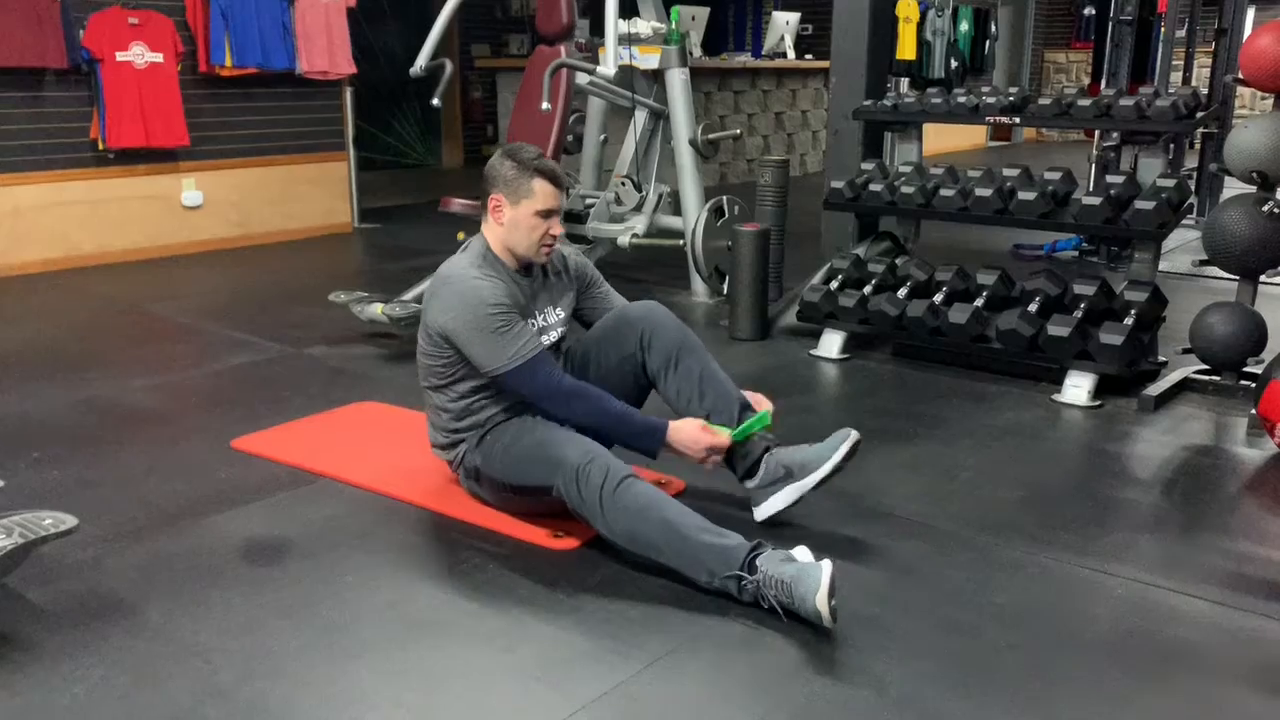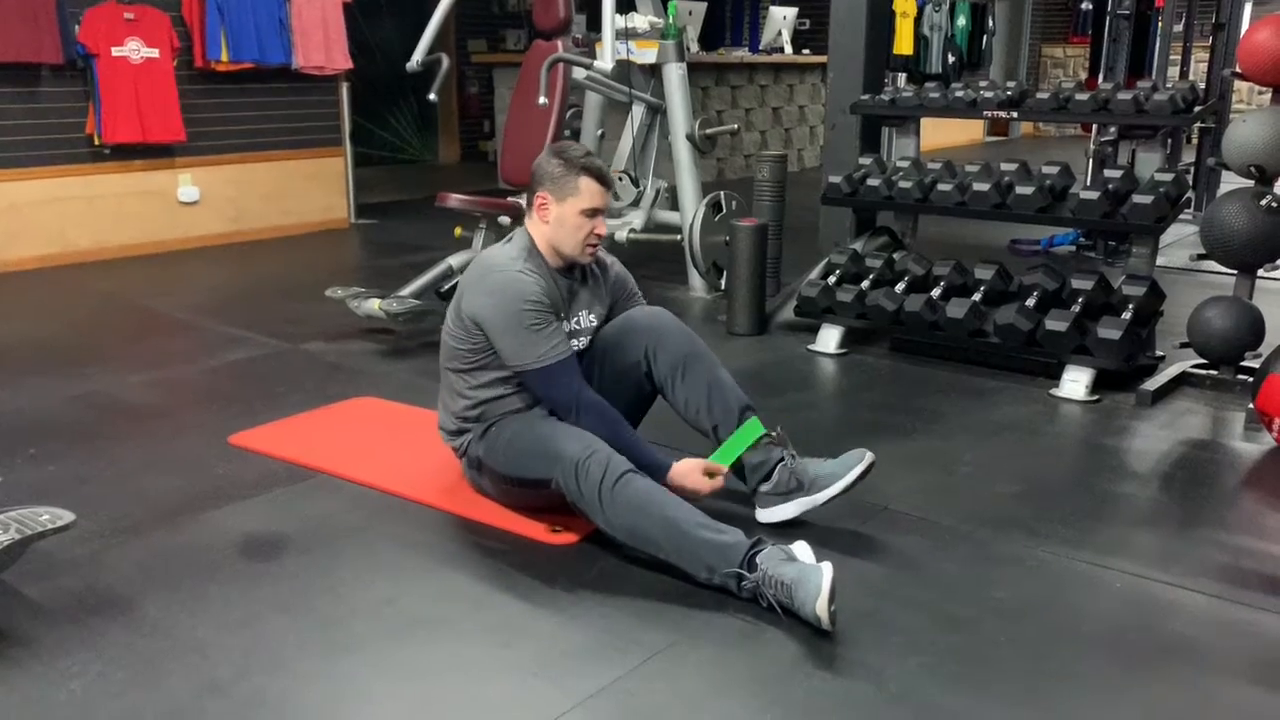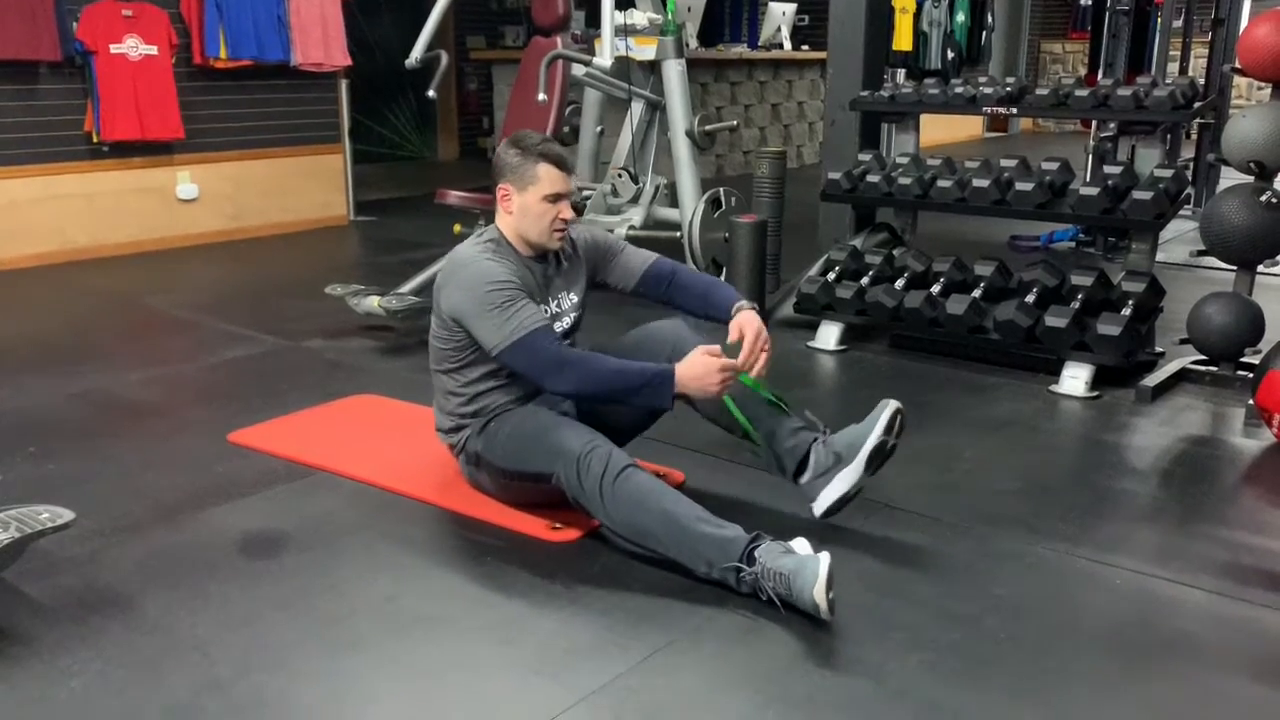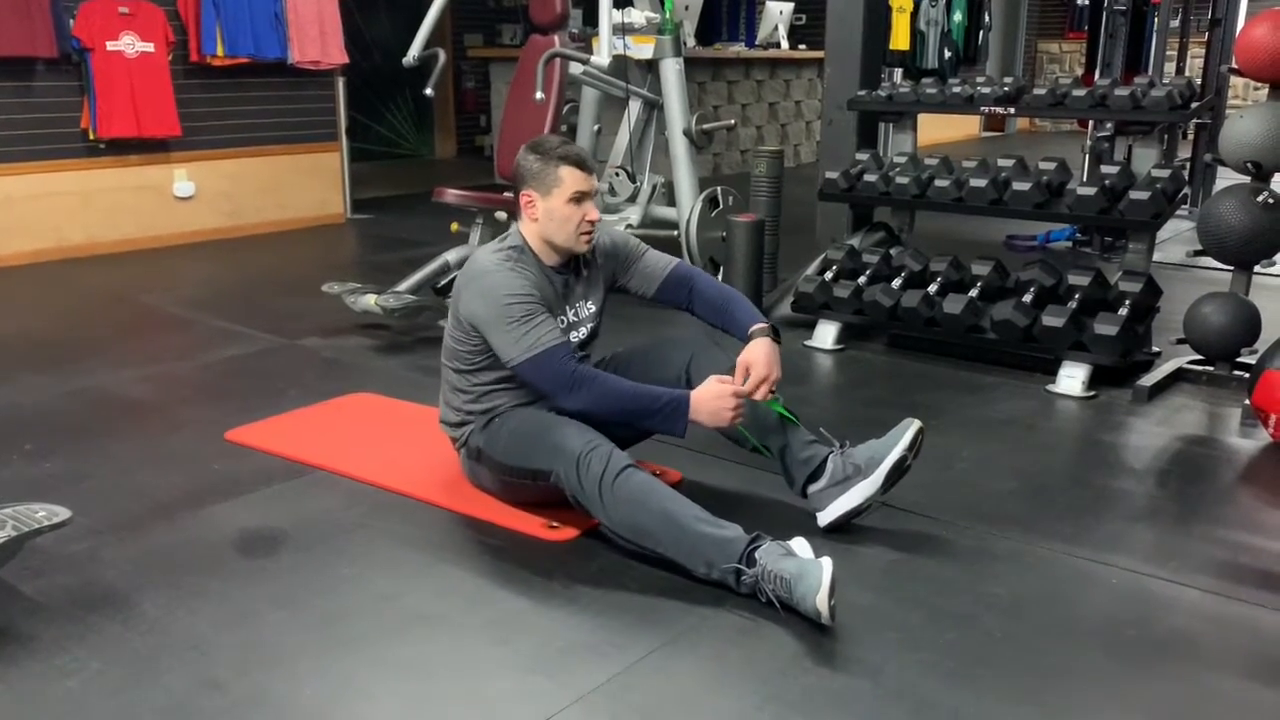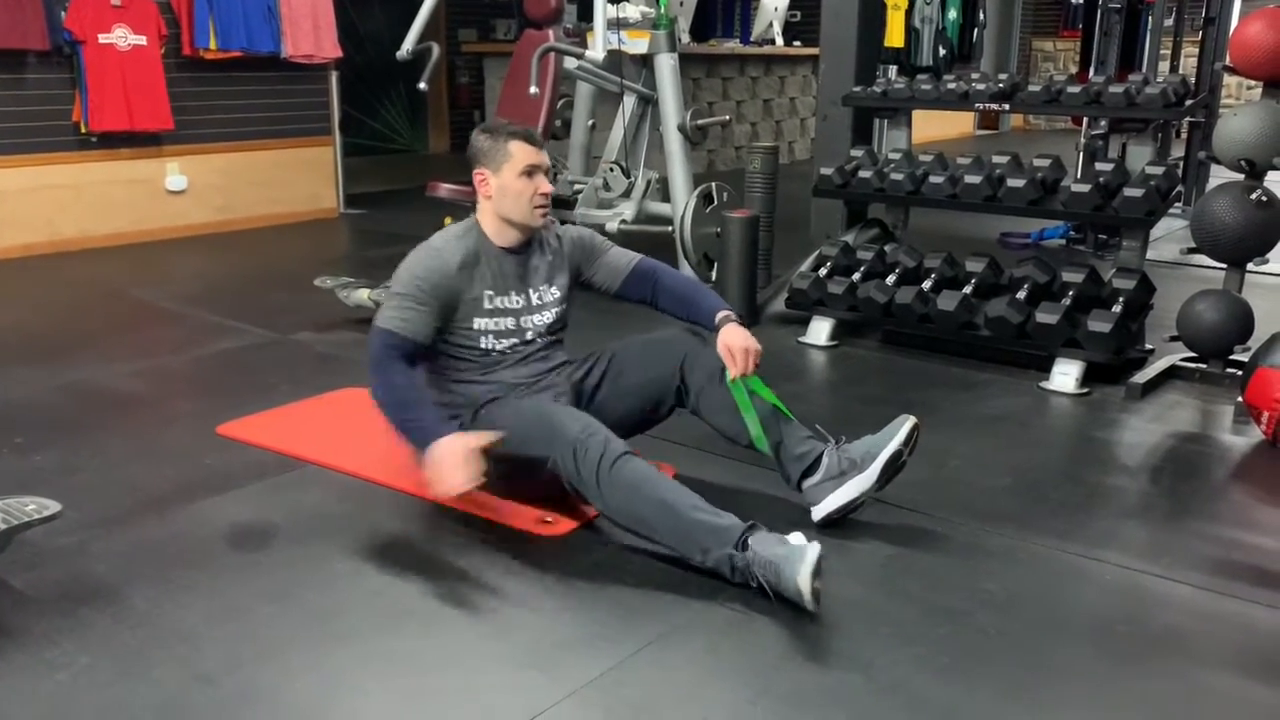
dt=0.5s
person 1, frame 1
left shoulder: (561, 262)
right shoulder: (468, 291)
left elbow: (642, 338)
right elbow: (556, 394)
left wrist: (726, 397)
right wrist: (665, 435)
left hip: (559, 408)
right hip: (490, 441)
left knee: (648, 319)
right knee: (587, 468)
left ankle: (762, 468)
right ankle: (760, 572)
person 1, frame 2
left shoulder: (599, 269)
right shoulder: (507, 283)
left elbow: (659, 349)
right elbow: (573, 403)
left wrist: (743, 428)
right wrist: (667, 471)
right hip: (499, 434)
left knee: (655, 327)
right knee: (588, 461)
left ankle: (772, 473)
right ankle: (760, 570)
person 1, frame 3
left shoulder: (577, 244)
right shoulder: (477, 273)
left elbow: (671, 279)
right elbow: (557, 368)
left wrist: (741, 308)
right wrist: (674, 381)
left hip: (567, 397)
right hip: (496, 429)
left knee: (673, 338)
right knee: (587, 458)
left ankle: (812, 461)
right ankle: (759, 564)
person 1, frame 4
left shoulder: (600, 247)
right shoulder: (497, 280)
left elbow: (691, 285)
right elbow: (569, 386)
left wrist: (760, 333)
right wrist: (688, 407)
left hip: (572, 398)
right hip: (499, 426)
left knee: (695, 353)
right knee: (588, 457)
left ankle: (824, 474)
right ankle: (757, 565)
person 1, frame 5
left shoulder: (565, 242)
right shoulder: (436, 267)
left elbow: (654, 281)
right elbow: (389, 366)
left wrist: (724, 322)
right wrist: (439, 440)
left hip: (564, 388)
right hip: (486, 424)
left knee: (685, 350)
right knee: (578, 440)
left ankle: (818, 471)
right ankle: (751, 557)
